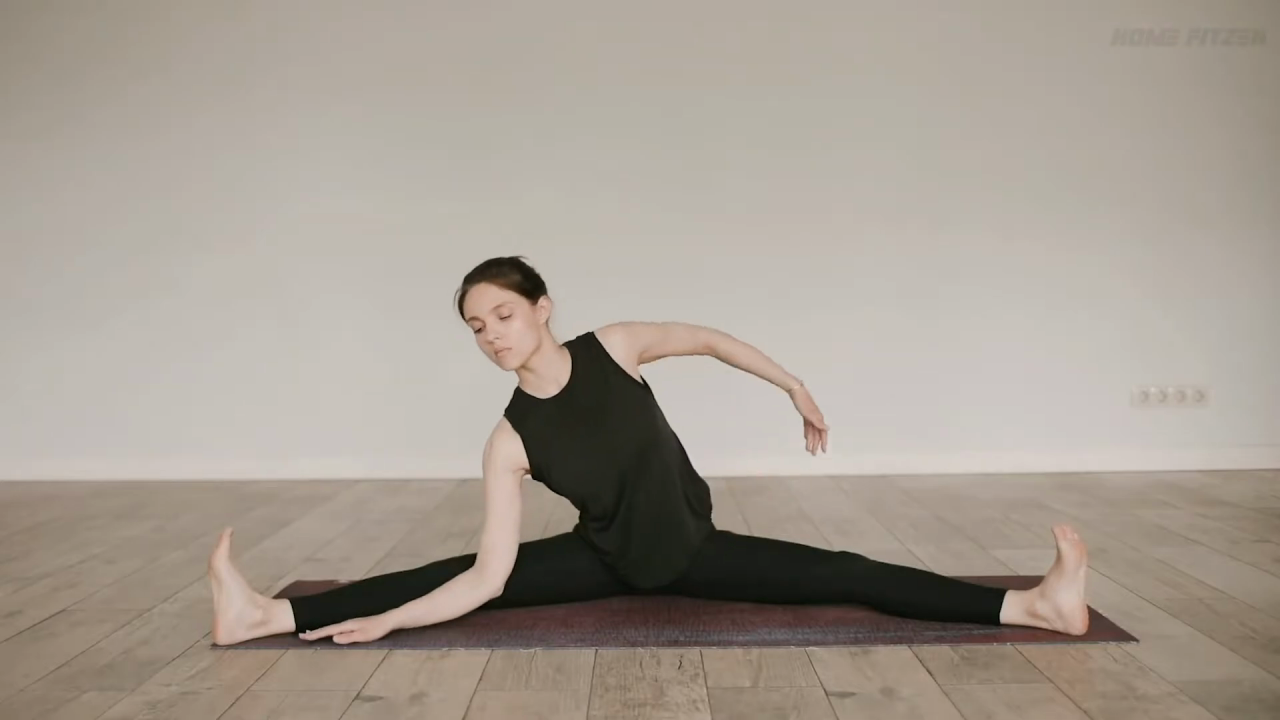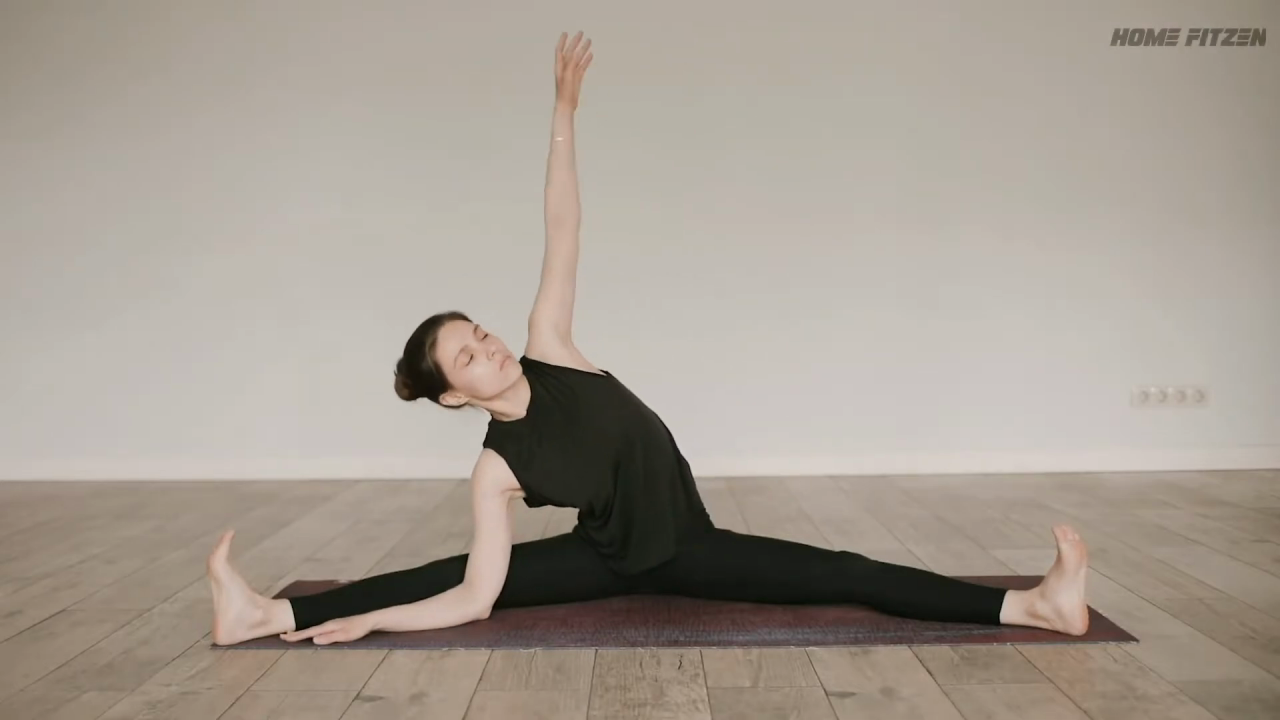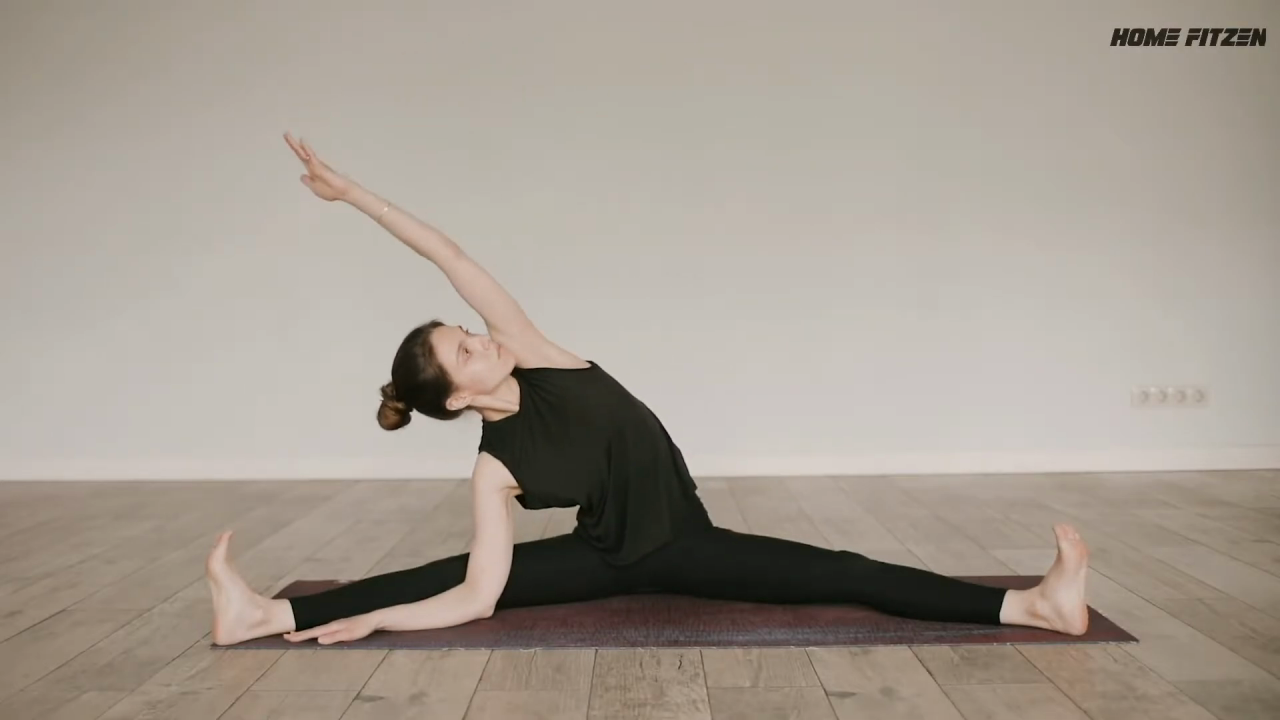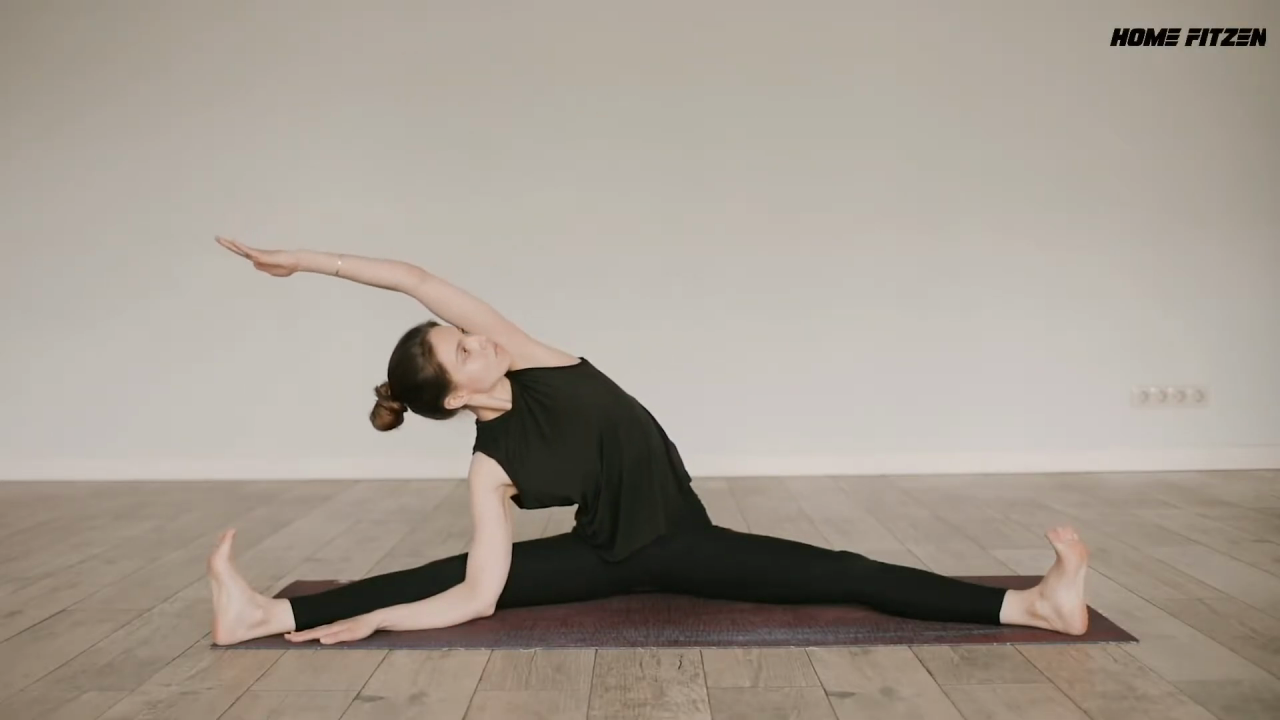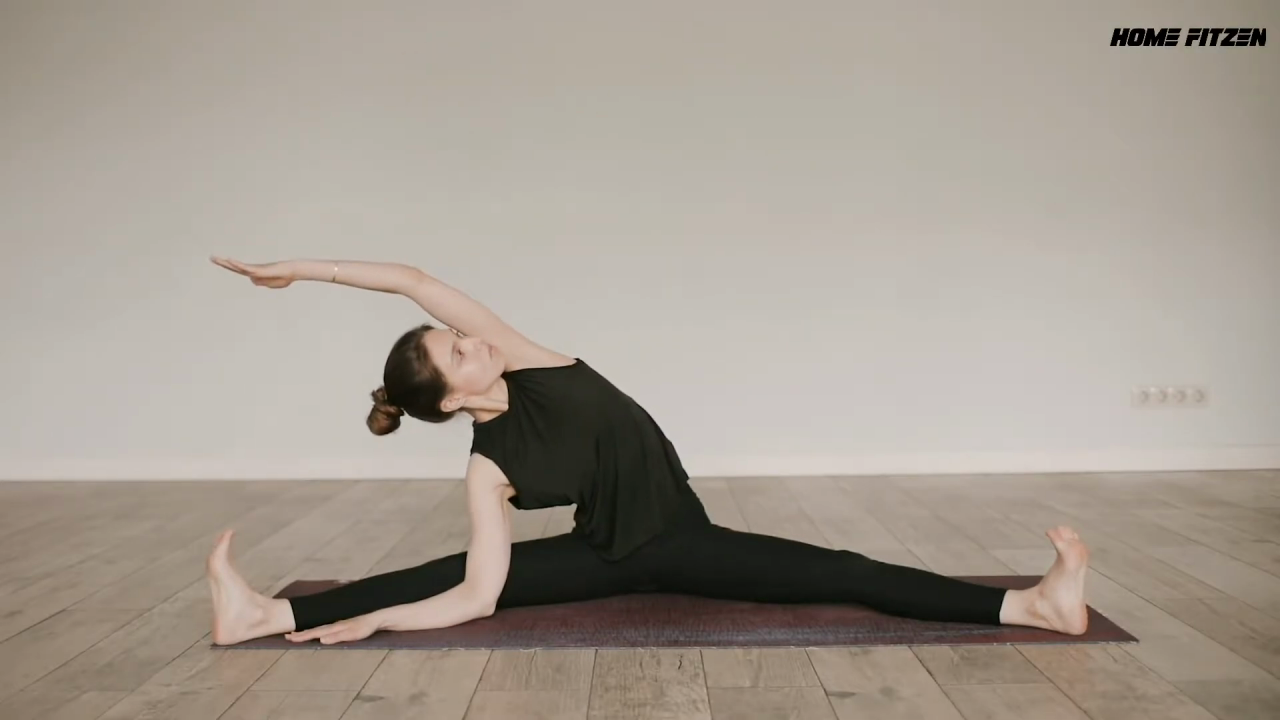
dt=1s
person 1, frame 1
left shoulder: (614, 347)
right shoulder: (508, 441)
left elbow: (708, 338)
right elbow: (491, 576)
left wrist: (796, 387)
right wrist: (386, 620)
left hip: (691, 548)
right hip: (604, 561)
left knee: (843, 576)
right knee: (453, 576)
left ankle: (1030, 606)
right ankle: (271, 615)
person 1, frame 2
left shoulder: (548, 353)
right shoulder: (496, 470)
left elbow: (562, 230)
right elbow: (476, 598)
left wrist: (565, 109)
right wrist: (368, 622)
left hip: (684, 545)
right hip: (605, 559)
left knee: (844, 577)
right knee: (448, 571)
left ankle: (1026, 606)
person 1, frame 3
left shoulder: (530, 354)
right shoulder: (494, 467)
left elbow: (450, 256)
right elbow: (479, 598)
left wrist: (354, 193)
right wrist: (371, 620)
left hip: (681, 542)
right hip: (608, 556)
left knee: (839, 574)
right knee: (453, 572)
left ankle: (1029, 605)
person 1, frame 4
left shoulder: (529, 357)
right shoulder: (489, 468)
left elbow: (419, 279)
right elbow: (480, 595)
right wrist: (371, 618)
left hip: (680, 540)
right hip: (607, 556)
left knee: (841, 574)
right knee: (449, 571)
left ankle: (1028, 605)
person 1, frame 5
left shoulder: (525, 358)
right shoulder: (487, 468)
left elbow: (417, 280)
right elbow: (479, 596)
right wrist: (373, 619)
left hip: (678, 538)
right hip: (606, 554)
left knee: (836, 573)
right knee: (450, 570)
left ankle: (1030, 605)
